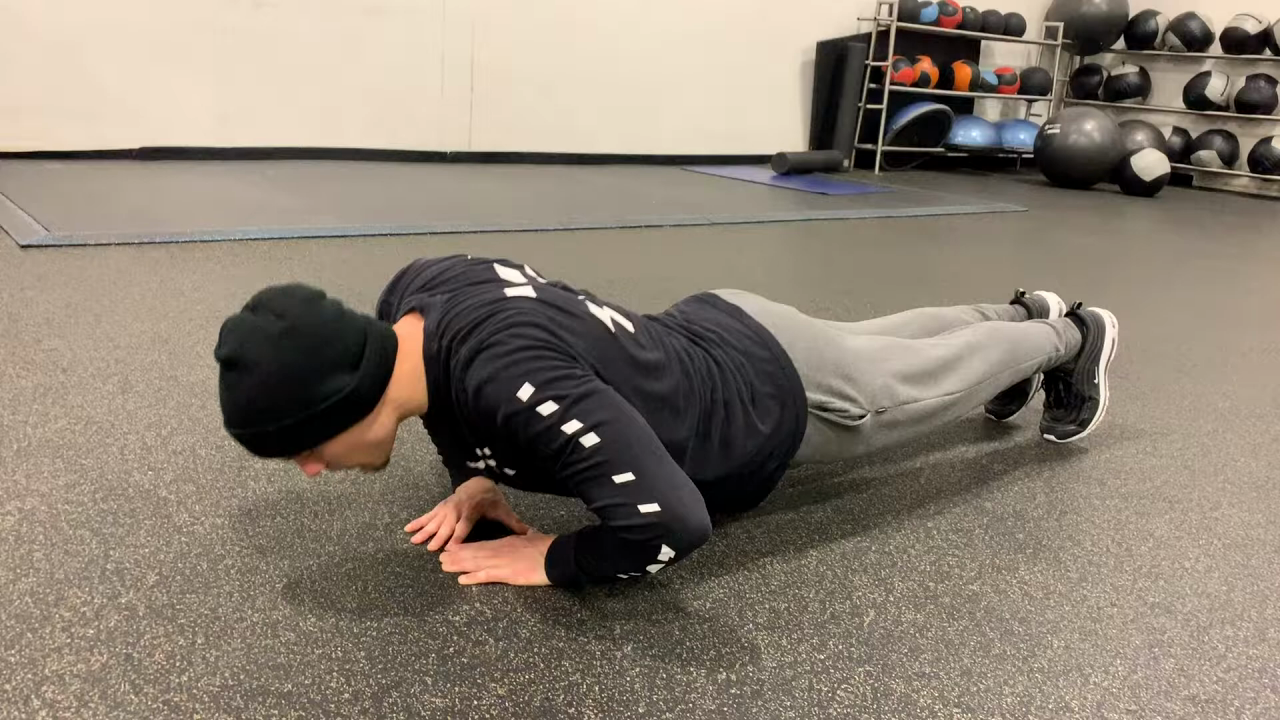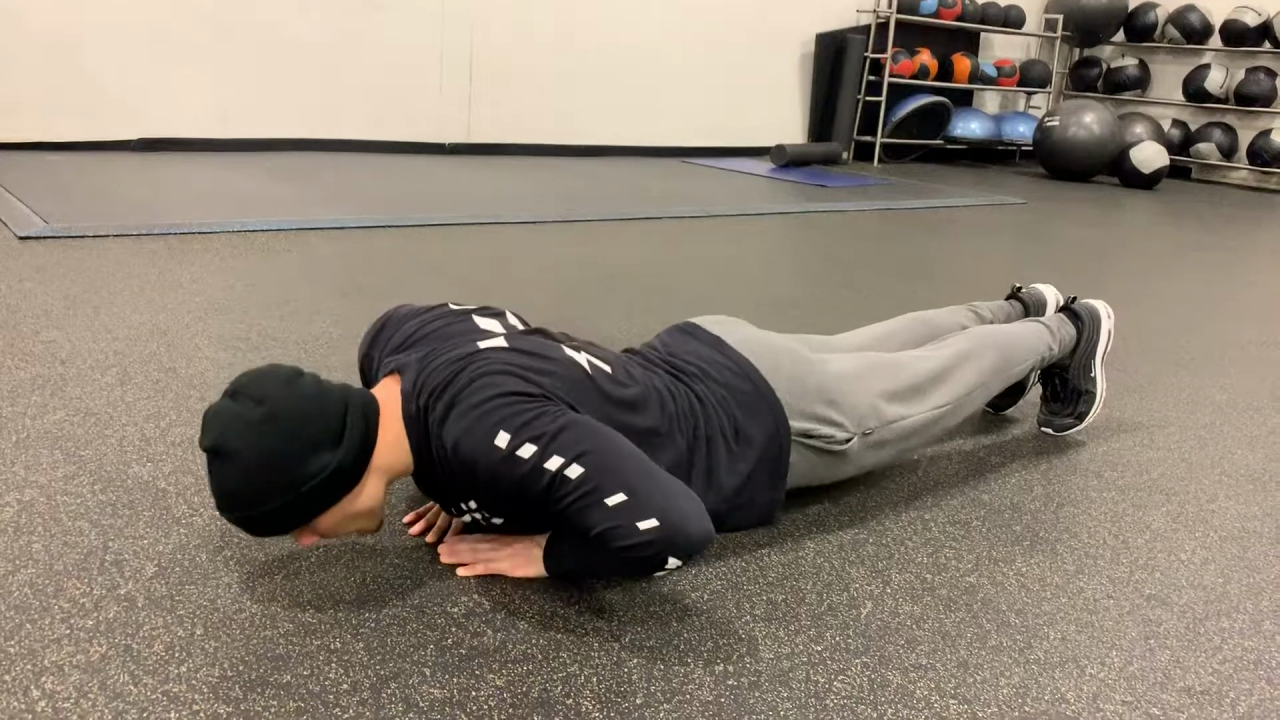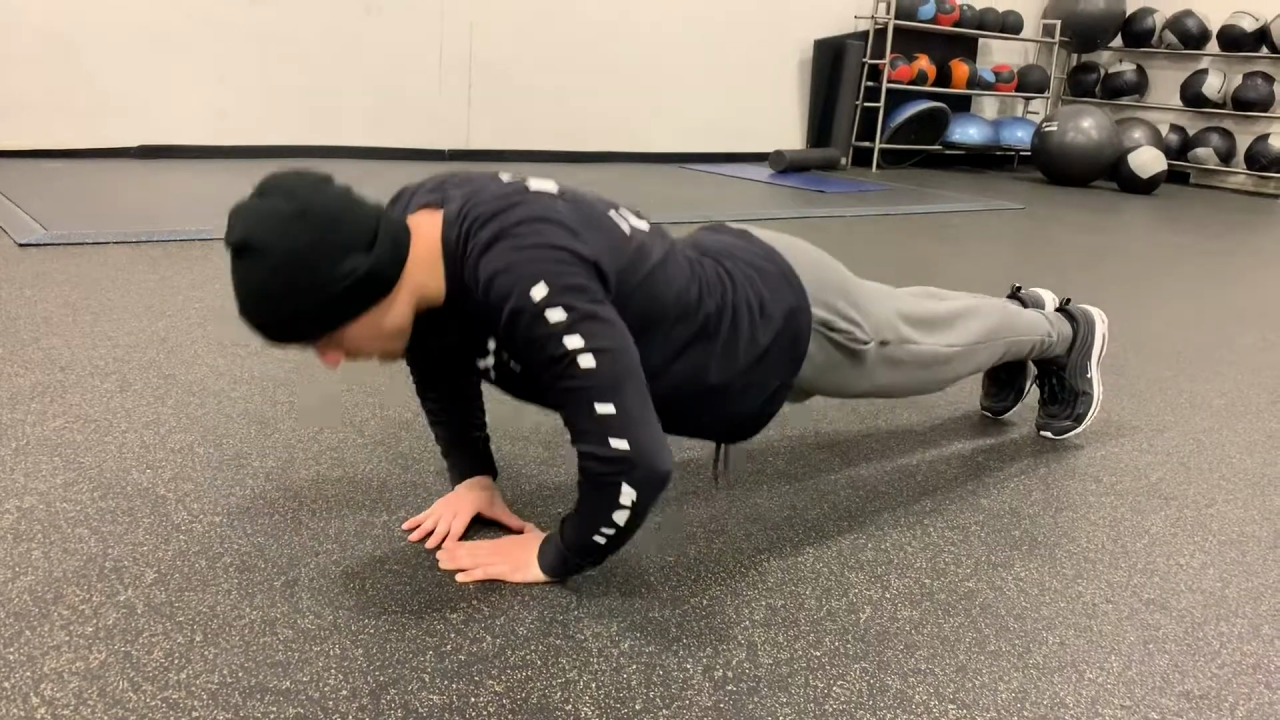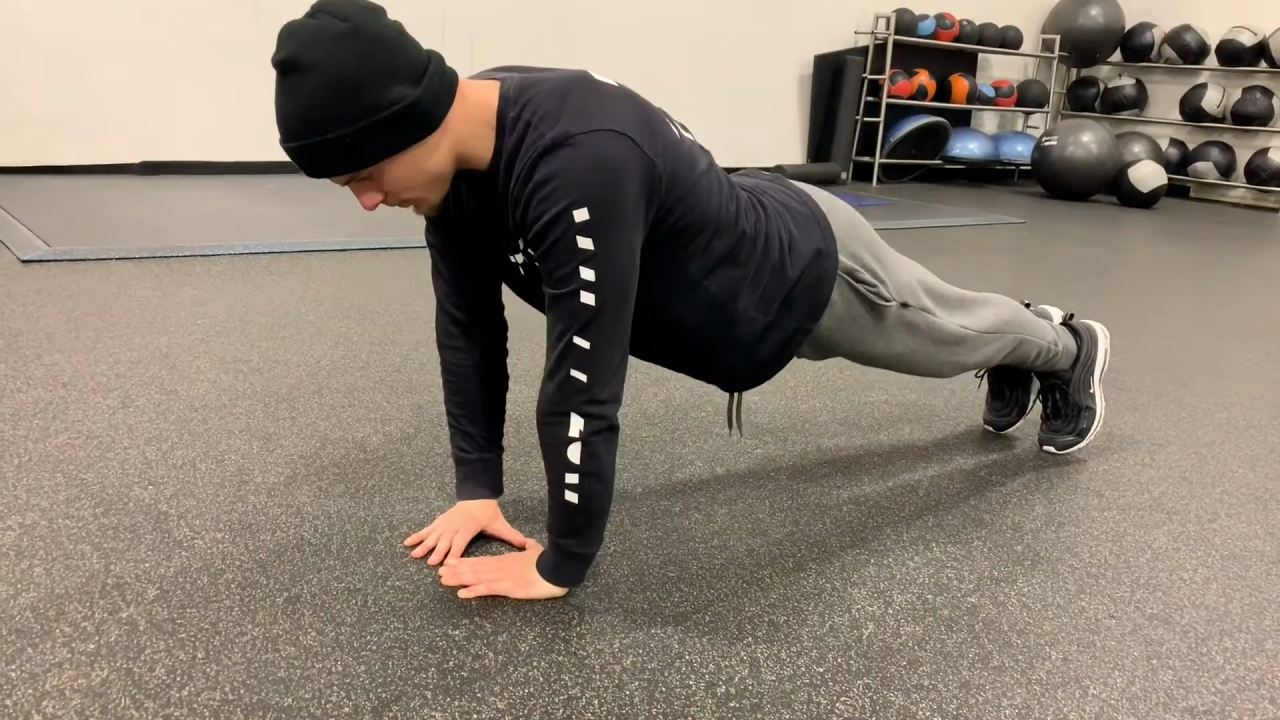
dt=0.5s
person 1, frame 1
left shoulder: (511, 379)
right shoulder: (408, 303)
left elbow: (671, 519)
left wrist: (550, 560)
right wrist: (475, 477)
left hip: (782, 397)
right hip: (713, 335)
left knee: (933, 377)
right knee: (879, 339)
left ankle: (1070, 339)
right ankle: (1019, 316)
person 1, frame 2
left shoulder: (486, 428)
right shoulder: (390, 345)
left elbow: (674, 525)
left wrist: (546, 550)
right wrist: (470, 490)
left hip: (762, 424)
right hip: (696, 359)
left knee: (917, 390)
right knee: (863, 352)
left ankle: (1064, 334)
right ankle: (1014, 310)
person 1, frame 3
left shoulder: (530, 274)
right shoulder: (413, 233)
left elbow: (634, 457)
right elbow: (440, 358)
left wrist: (555, 558)
right wrist: (473, 477)
left hip: (785, 320)
right hip: (721, 286)
left knee: (931, 345)
right knee: (911, 323)
left ankle: (1064, 337)
right ankle: (1022, 311)
person 1, frame 4
left shoulder: (581, 158)
right shoulder: (458, 147)
left elbow: (583, 384)
right elbow: (469, 326)
left wrist: (561, 566)
right wrist: (475, 490)
left hip: (806, 272)
right hip: (745, 247)
left knee: (946, 334)
right knee: (944, 337)
left ankle: (1065, 352)
right ankle: (1024, 346)
